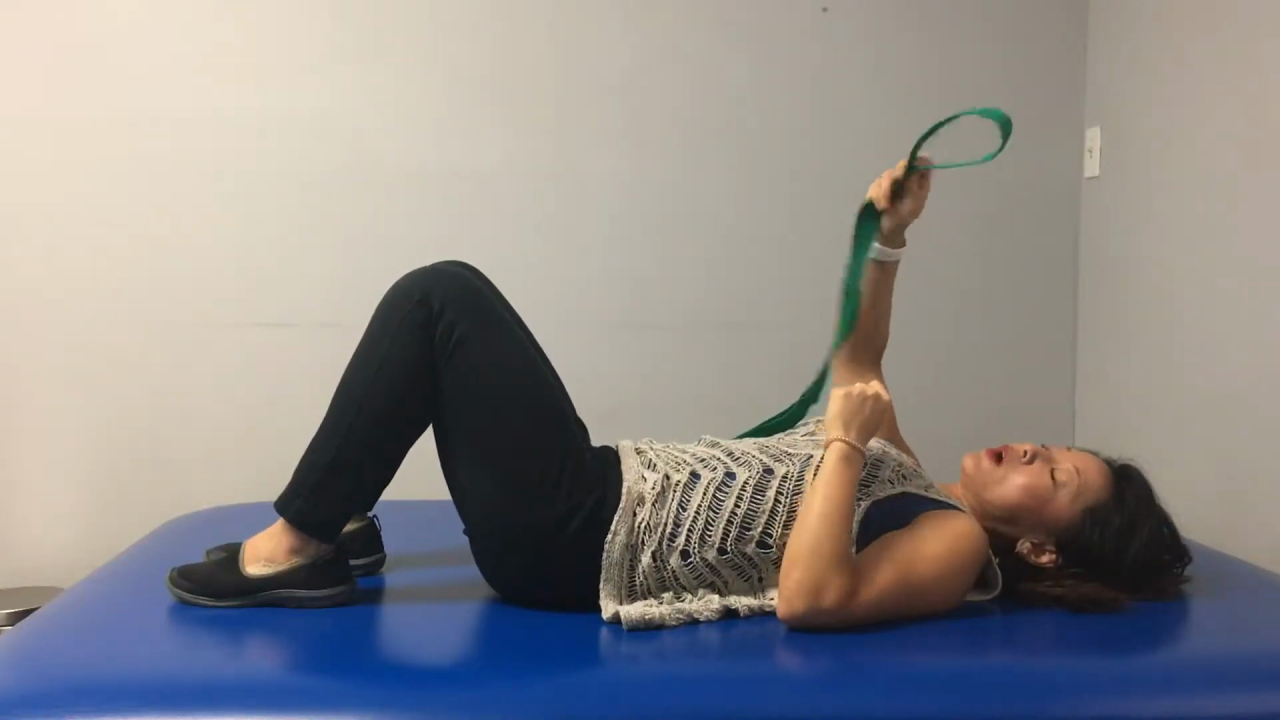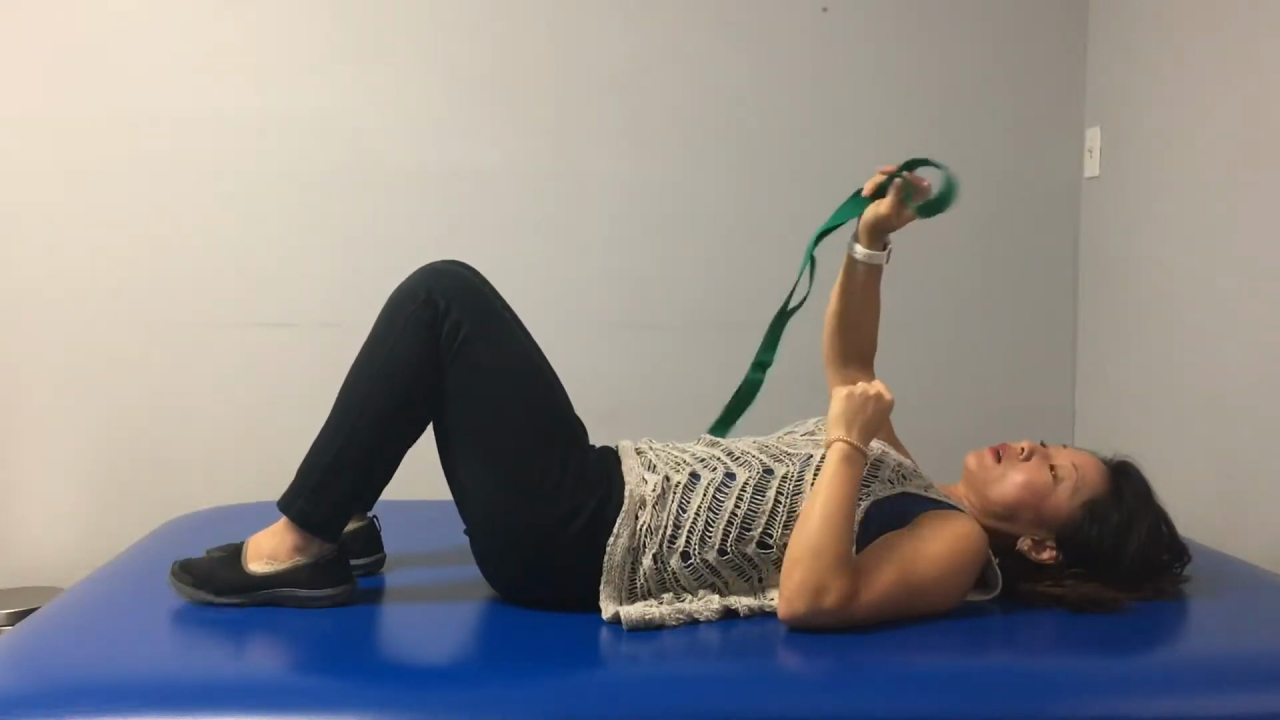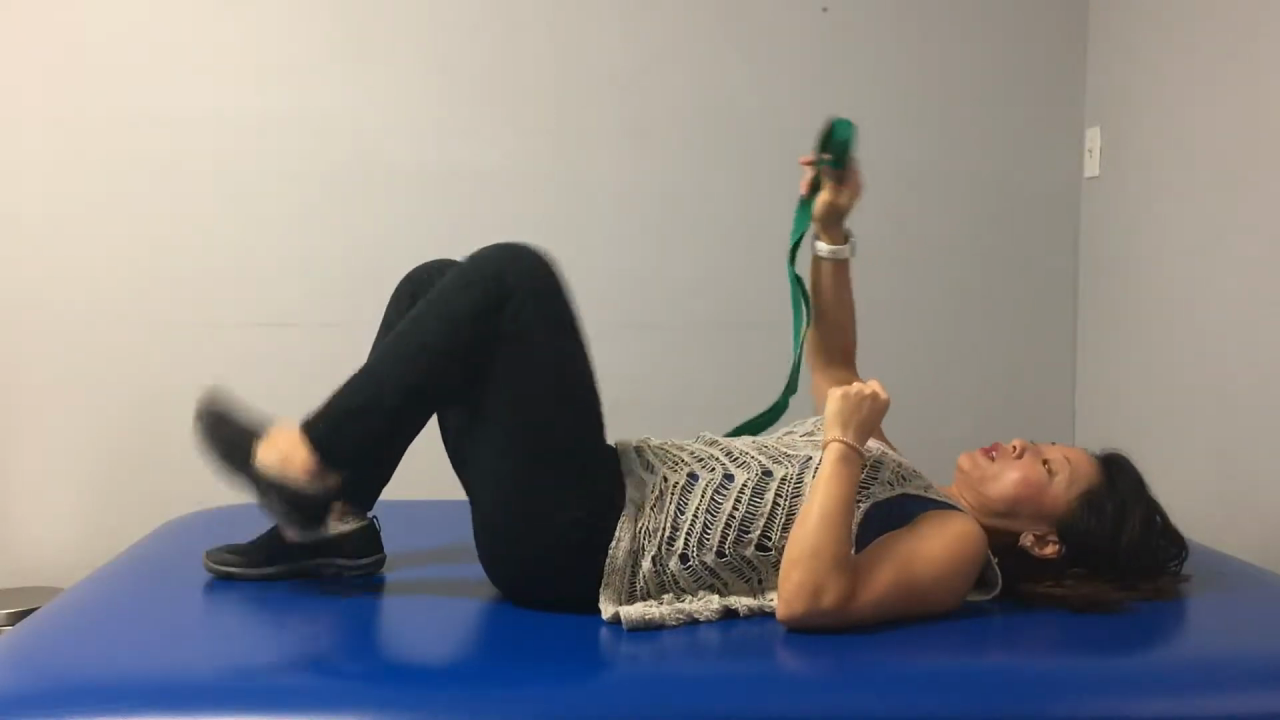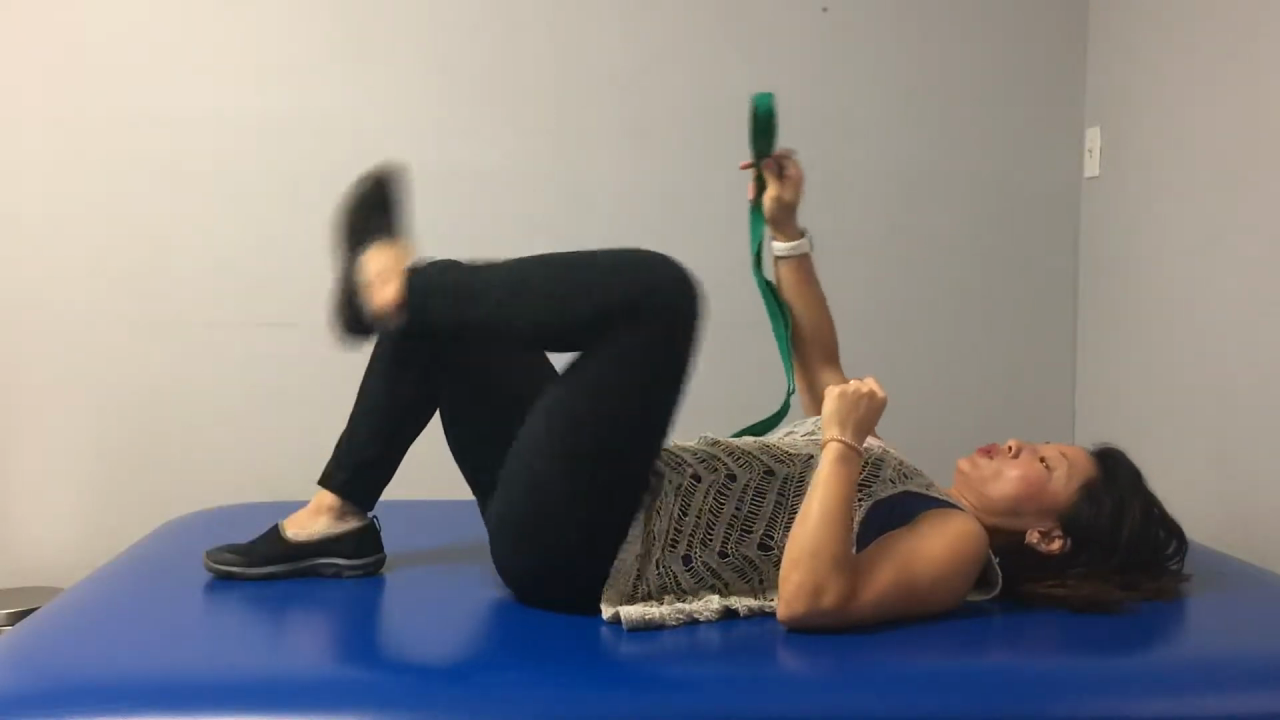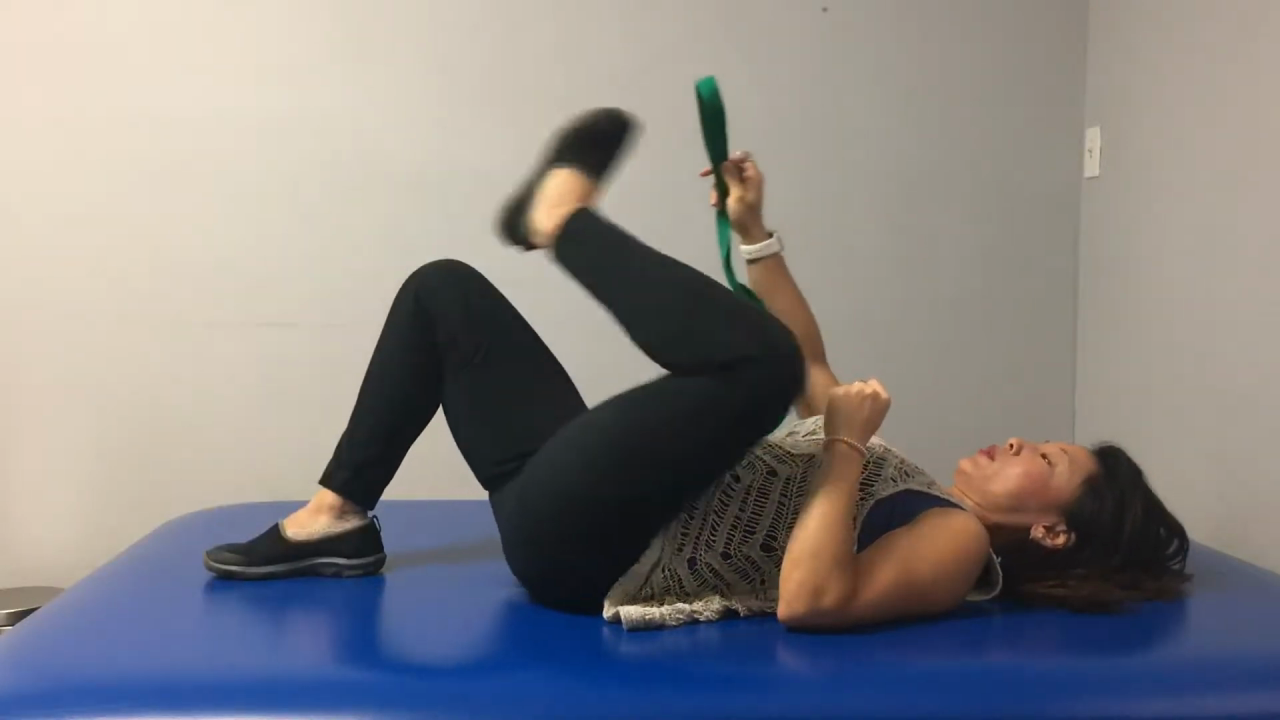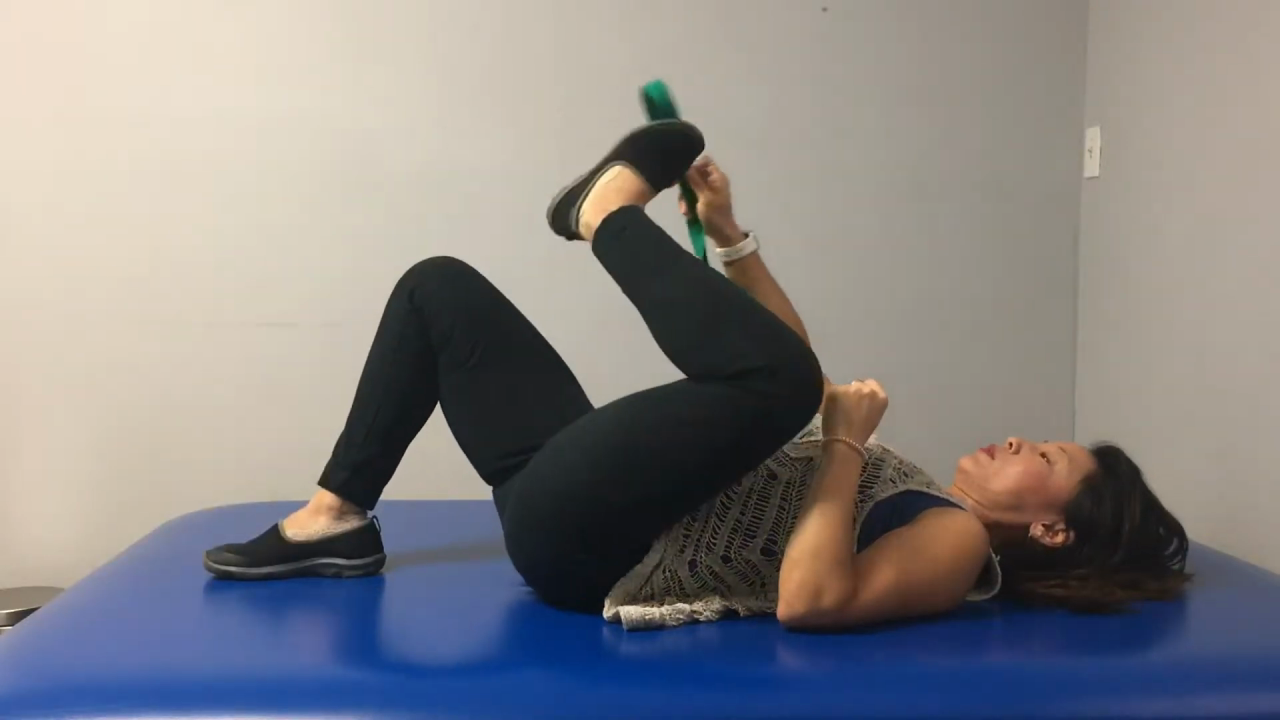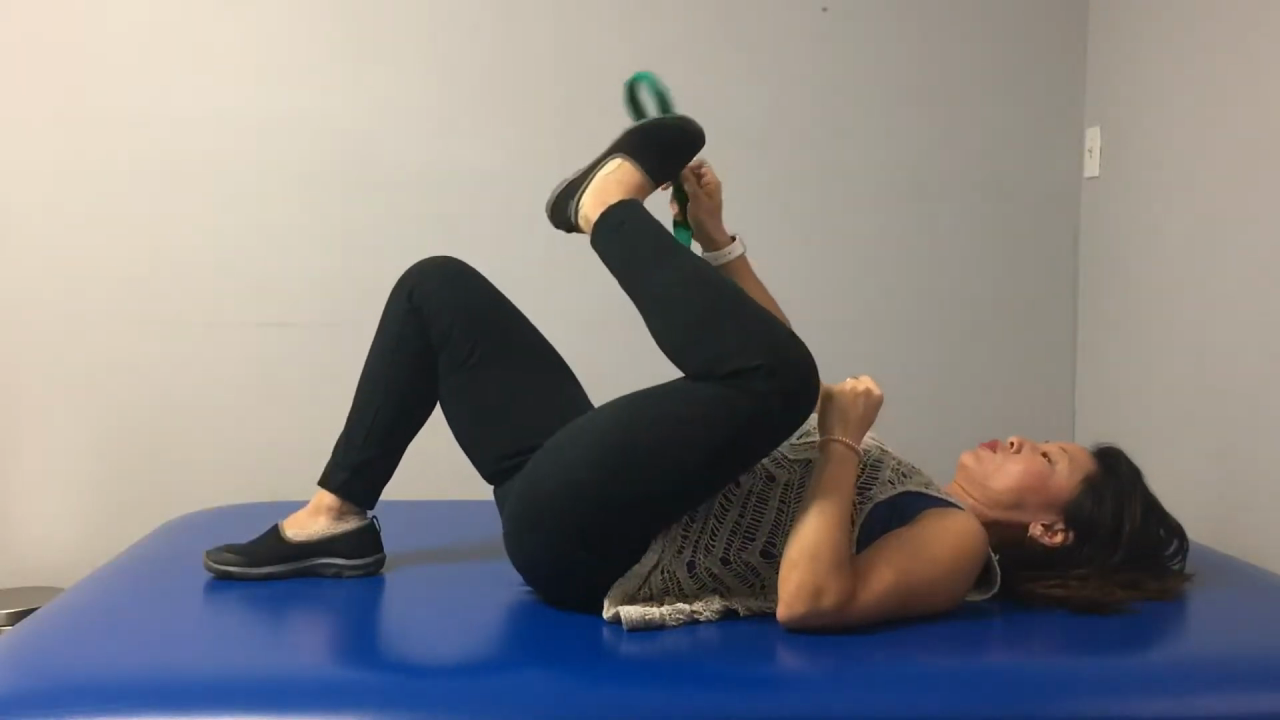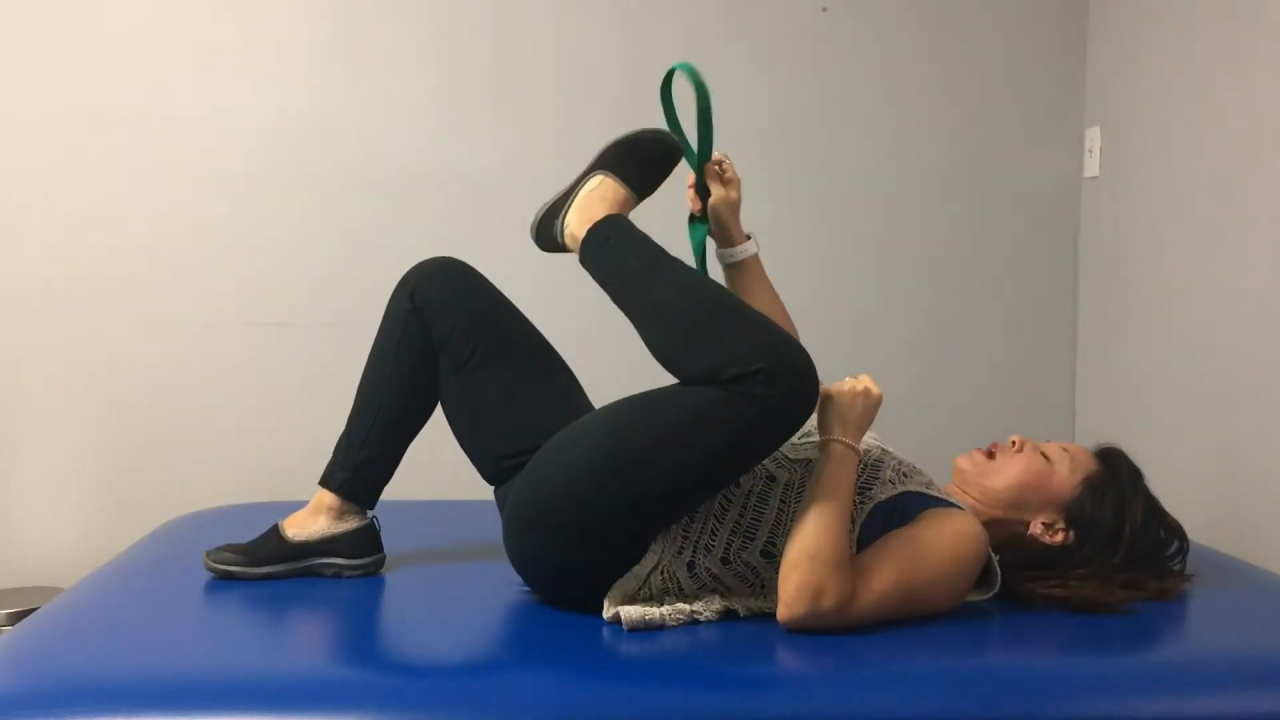
dt=0.2s
person 1, frame 1
left shoulder: (955, 546)
right shoulder: (908, 483)
left elbow: (809, 596)
right elbow: (856, 358)
left wrist: (844, 444)
right wrist: (887, 238)
left hip: (572, 546)
right hip: (603, 491)
left knee: (443, 296)
right knee: (443, 298)
left ankle: (297, 547)
right ankle: (335, 526)
person 1, frame 2
left shoulder: (954, 545)
right shoulder: (908, 485)
left elbow: (809, 598)
right elbow: (849, 364)
left wrist: (847, 443)
right wrist: (871, 241)
left hip: (569, 547)
right hip: (601, 488)
left knee: (446, 299)
right knee: (442, 294)
left ankle: (299, 542)
right ankle: (335, 525)
person 1, frame 3
left shoulder: (954, 546)
right shoulder: (907, 488)
left elbow: (806, 598)
right elbow: (833, 363)
left wrist: (844, 444)
right wrist: (830, 234)
left hip: (572, 548)
right hip: (602, 494)
left knee: (511, 276)
right knee: (437, 283)
left ankle: (307, 459)
right ankle: (337, 516)
person 1, frame 4
left shoulder: (954, 547)
right shoulder: (909, 486)
left elbow: (807, 599)
right elbow: (819, 367)
left wrist: (839, 443)
right wrist: (786, 231)
left hip: (578, 553)
right hip: (582, 519)
left knee: (656, 290)
right knee: (448, 285)
left ankle: (393, 289)
right ankle: (336, 518)
person 1, frame 5
left shoulder: (955, 544)
right shoulder: (908, 487)
left elbow: (807, 601)
right elbow: (810, 366)
left wrist: (847, 446)
right wrist: (753, 231)
left hip: (579, 550)
right hip: (563, 508)
left knee: (755, 362)
right knee: (442, 289)
left ankle: (564, 220)
right ankle: (337, 518)
person 1, frame 6
left shoulder: (957, 543)
right shoulder: (910, 489)
left elbow: (807, 602)
right elbow: (800, 366)
left wrist: (847, 445)
right wrist: (728, 234)
left hip: (577, 542)
right hip: (565, 495)
left knee: (780, 379)
right knee: (438, 287)
left ankle: (610, 216)
right ankle: (337, 517)
person 1, frame 7
left shoulder: (956, 542)
right shoulder: (913, 492)
left elbow: (806, 601)
right elbow: (791, 380)
left wrist: (842, 444)
right wrist: (714, 239)
left hip: (575, 538)
right hip: (568, 496)
left knee: (776, 376)
right knee: (438, 286)
left ankle: (609, 210)
right ankle: (334, 518)
person 1, frame 8
left shoulder: (957, 543)
right shoulder: (916, 492)
left elbow: (808, 601)
right elbow: (788, 375)
left wrist: (838, 438)
right wrist: (732, 239)
left hip: (577, 541)
right hip: (571, 496)
left knee: (775, 379)
right knee: (439, 286)
left ankle: (594, 225)
right ankle: (338, 517)
